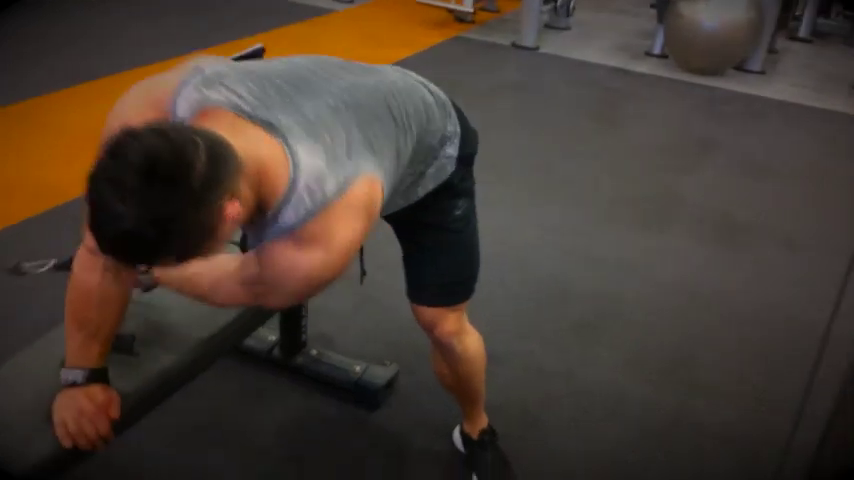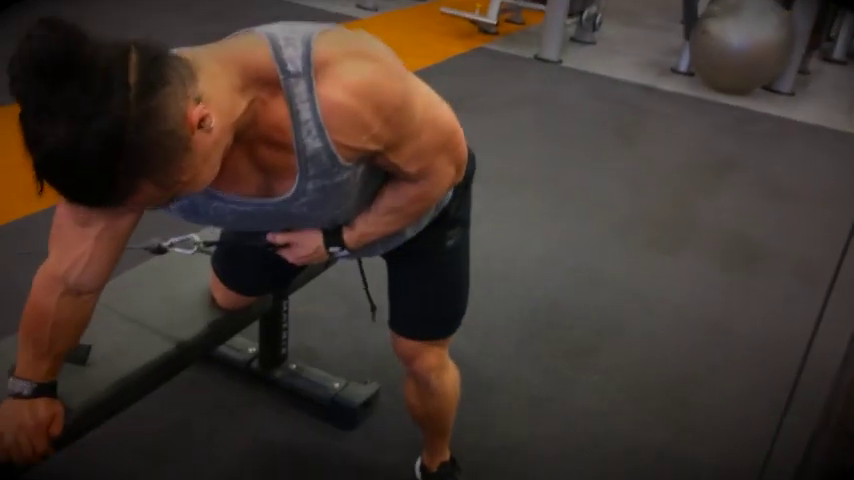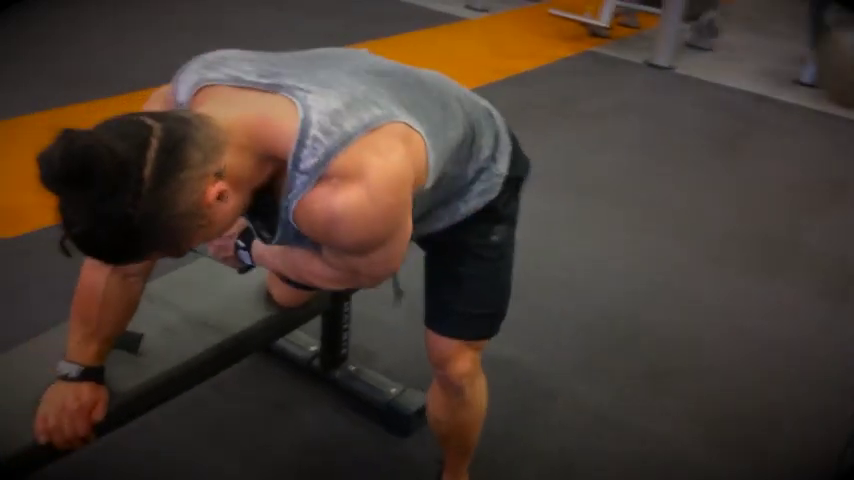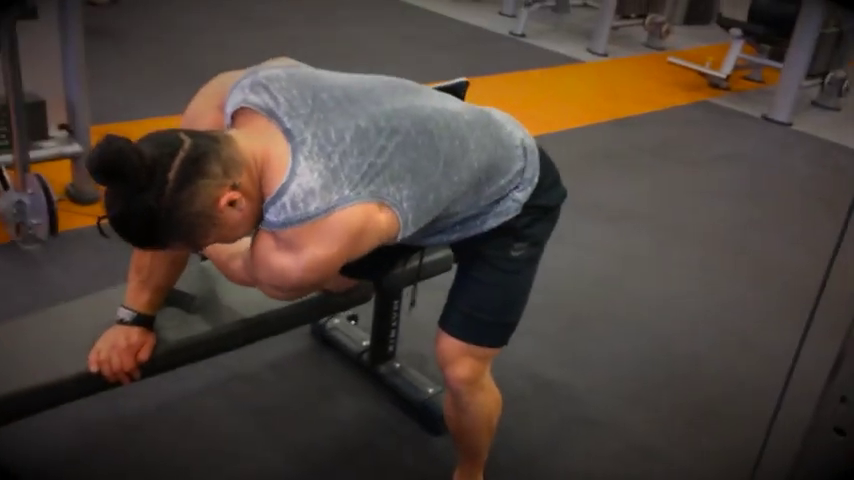
dt=0.7s
person 1, frame 1
left shoulder: (325, 236)
right shoulder: (147, 114)
left elbow: (253, 285)
right elbow: (102, 254)
left wrist: (154, 270)
right wrist: (82, 374)
left hip: (430, 154)
right hip: (343, 116)
left knee: (443, 324)
right knee: (270, 253)
left ankle: (476, 432)
person 1, frame 2
left shoulder: (342, 91)
right shoulder: (120, 138)
left elbow: (443, 162)
right elbow: (70, 280)
left wrist: (339, 239)
left hip: (420, 193)
left knee: (421, 358)
right knee: (228, 297)
person 1, frame 3
left shoulder: (350, 194)
right shoulder: (174, 111)
left elbow: (362, 270)
right elbow: (123, 264)
left wrist: (247, 251)
right wrist: (78, 371)
left hip: (471, 183)
left knee: (453, 362)
right knee: (286, 294)
person 1, frame 4
left shoulder: (303, 245)
right shoulder: (224, 99)
left elbow: (249, 267)
right elbow: (171, 211)
left wrist: (205, 246)
right wrist: (135, 316)
left hip: (512, 194)
right hip: (435, 160)
left knee: (460, 367)
